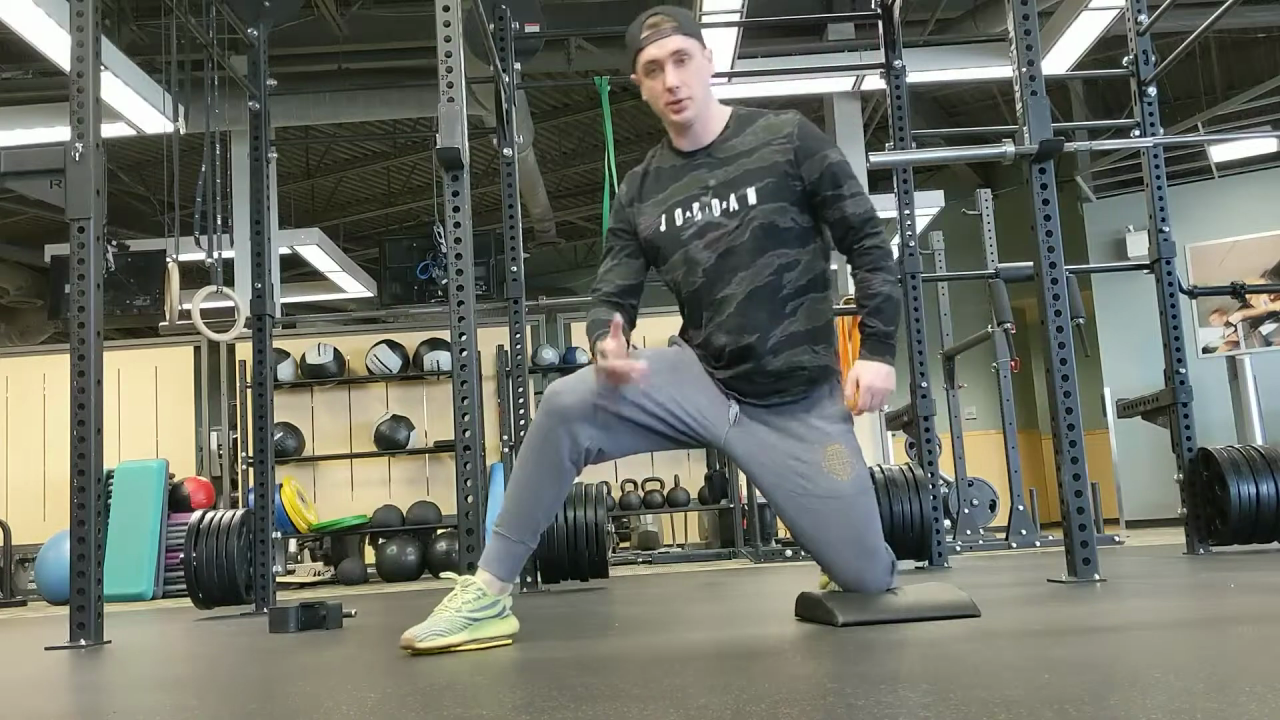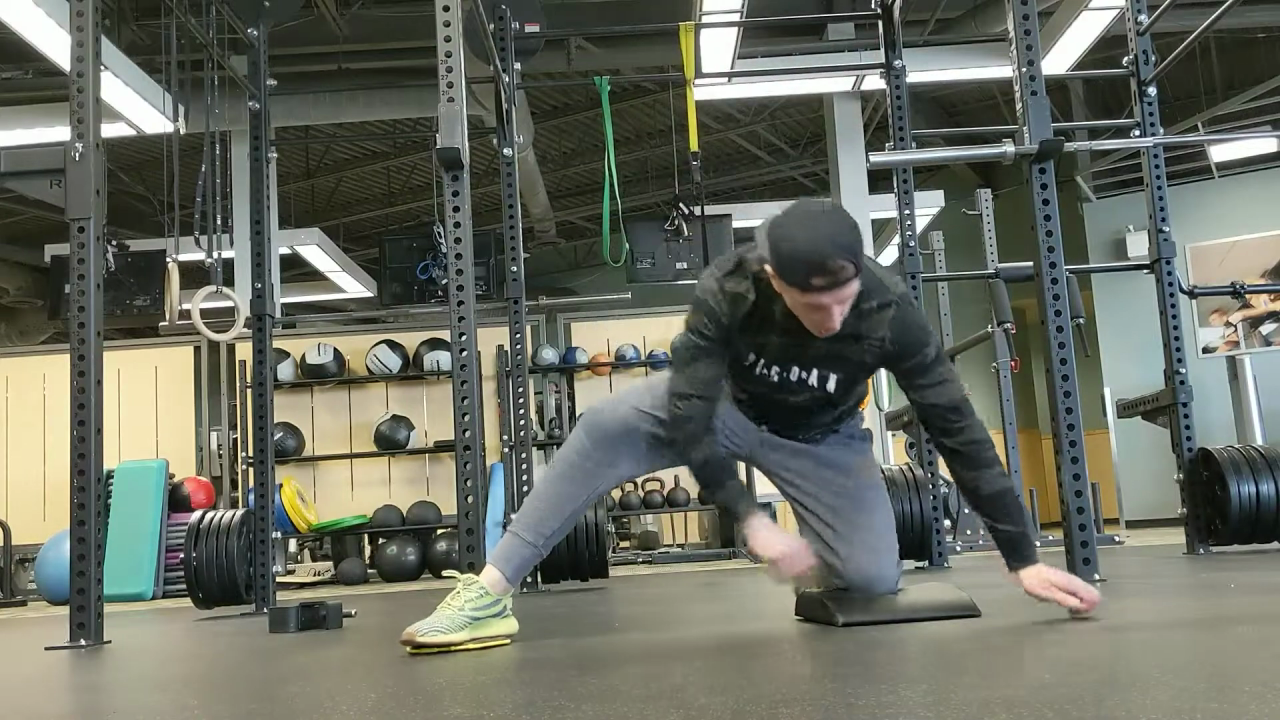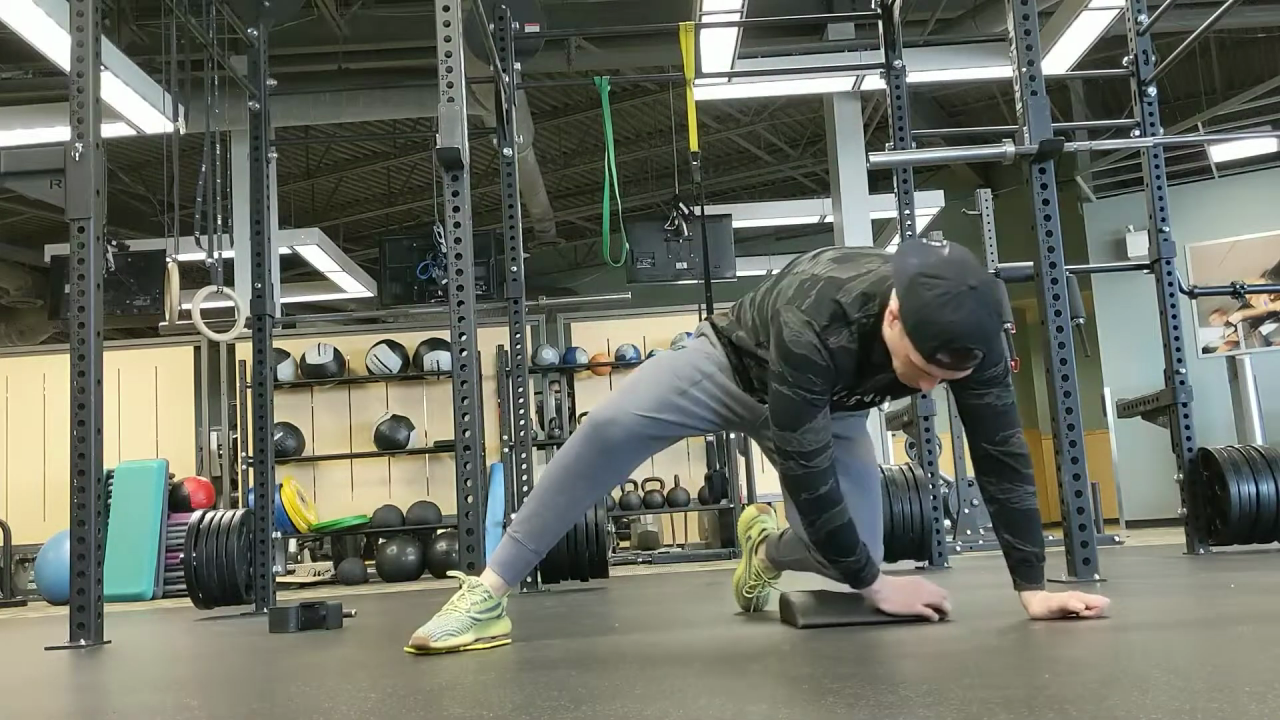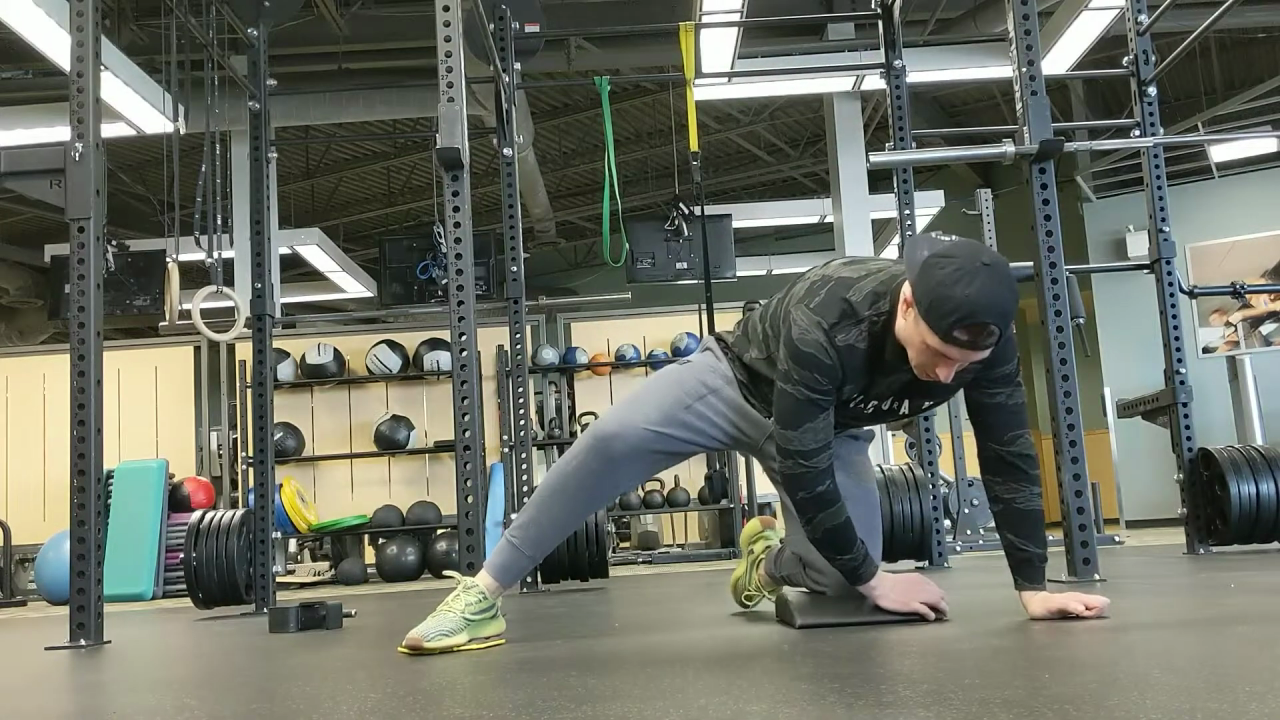
dt=0.7s
person 1, frame 1
left shoulder: (787, 139)
right shoulder: (639, 193)
left elbow: (867, 245)
right elbow: (613, 296)
left wrist: (876, 351)
right wrist: (608, 344)
left hip: (797, 401)
right hip: (700, 376)
left knee: (866, 577)
right knee: (568, 404)
right ankle: (488, 595)
person 1, frame 2
left shoulder: (889, 310)
right shoulder: (730, 288)
left elbow: (958, 431)
right elbow: (687, 412)
left wrist: (1024, 559)
right wrist: (750, 520)
left hip: (823, 436)
right hip: (733, 407)
left knee: (874, 581)
right knee: (608, 425)
left ankle: (818, 555)
right ankle: (493, 591)
person 1, frame 3
left shoulder: (968, 336)
right shoulder: (814, 315)
left elbow: (1001, 456)
right elbow: (803, 465)
left wrist: (1032, 585)
right wrist: (874, 582)
left hip: (825, 407)
right hip: (735, 363)
left knee: (847, 550)
right knee: (612, 426)
left ankle: (768, 545)
right ankle: (488, 594)
person 1, frame 4
left shoulder: (983, 338)
right shoulder: (826, 317)
left elbow: (1009, 458)
right elbow: (802, 466)
left wrist: (1033, 586)
right wrist: (873, 578)
left hip: (831, 424)
right hip: (739, 380)
left knee: (843, 576)
right knee: (616, 439)
left ankle: (771, 555)
right ankle: (484, 594)
